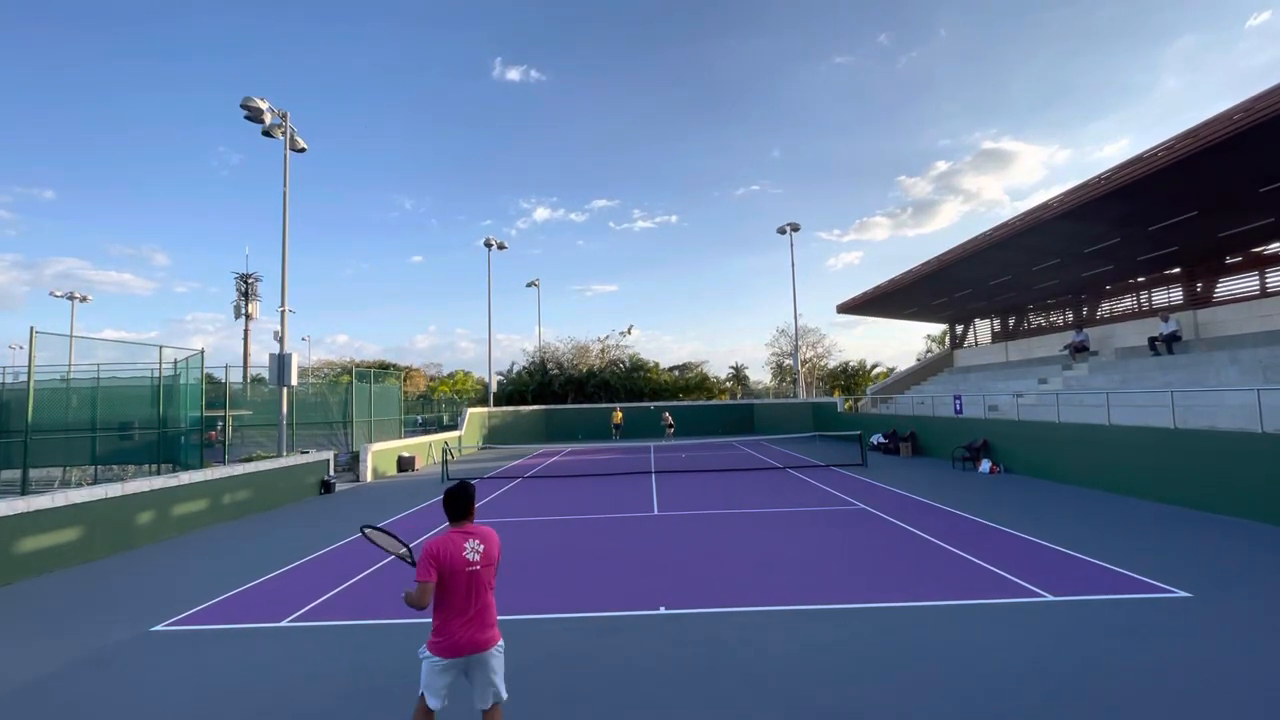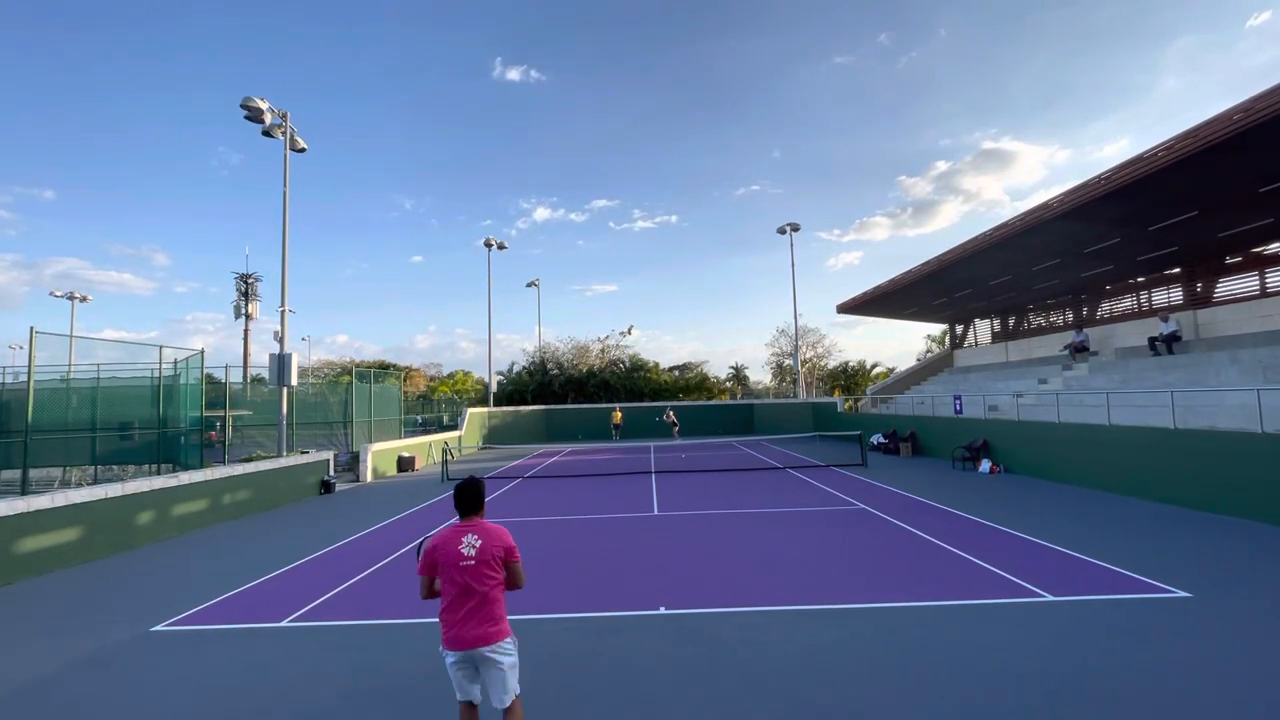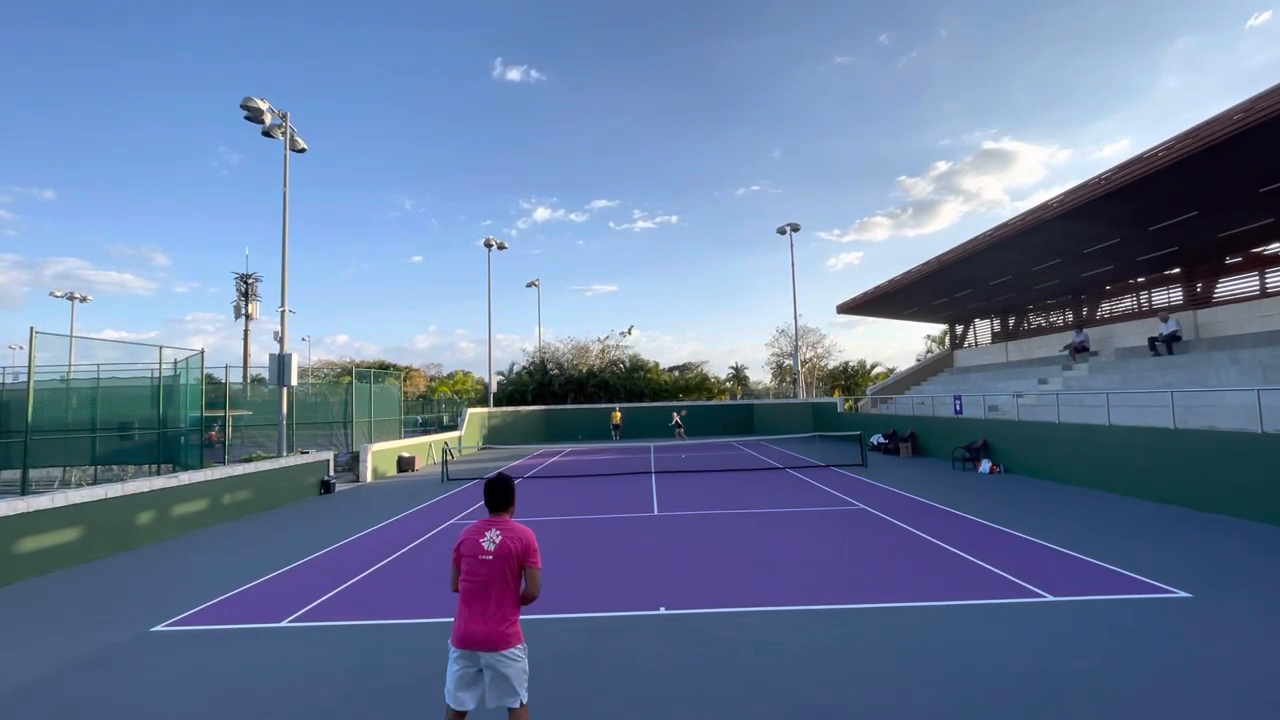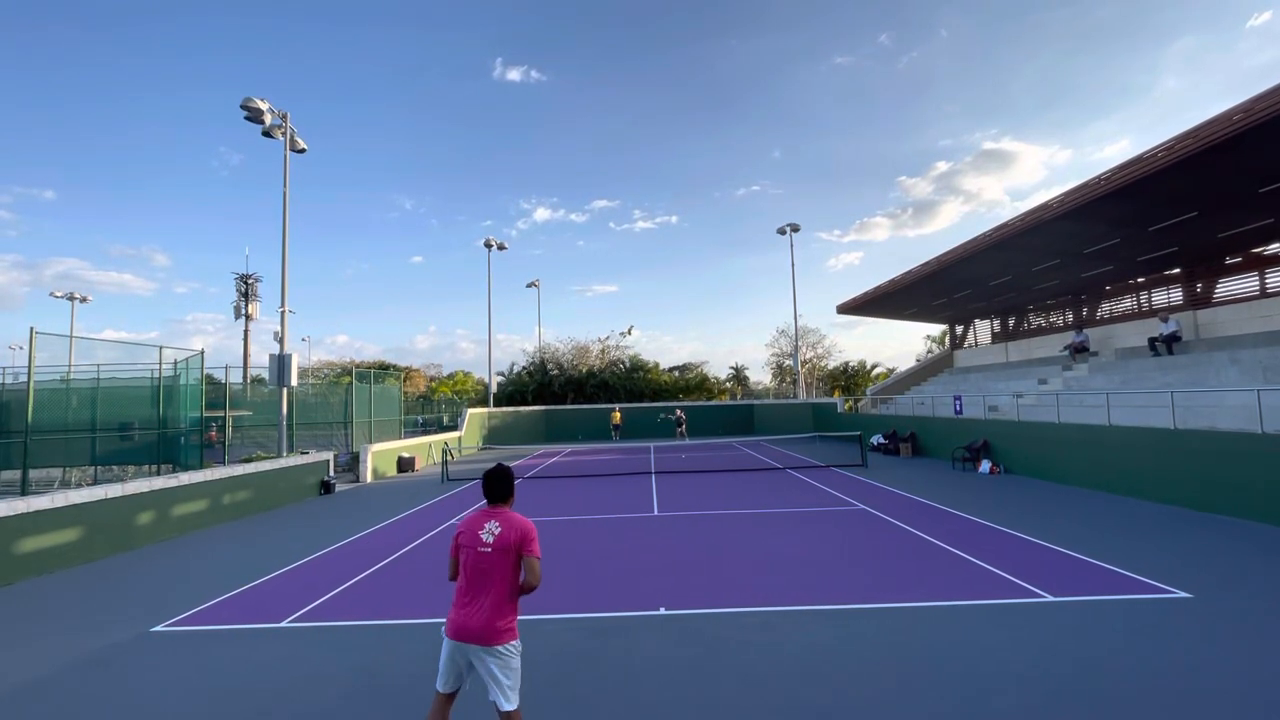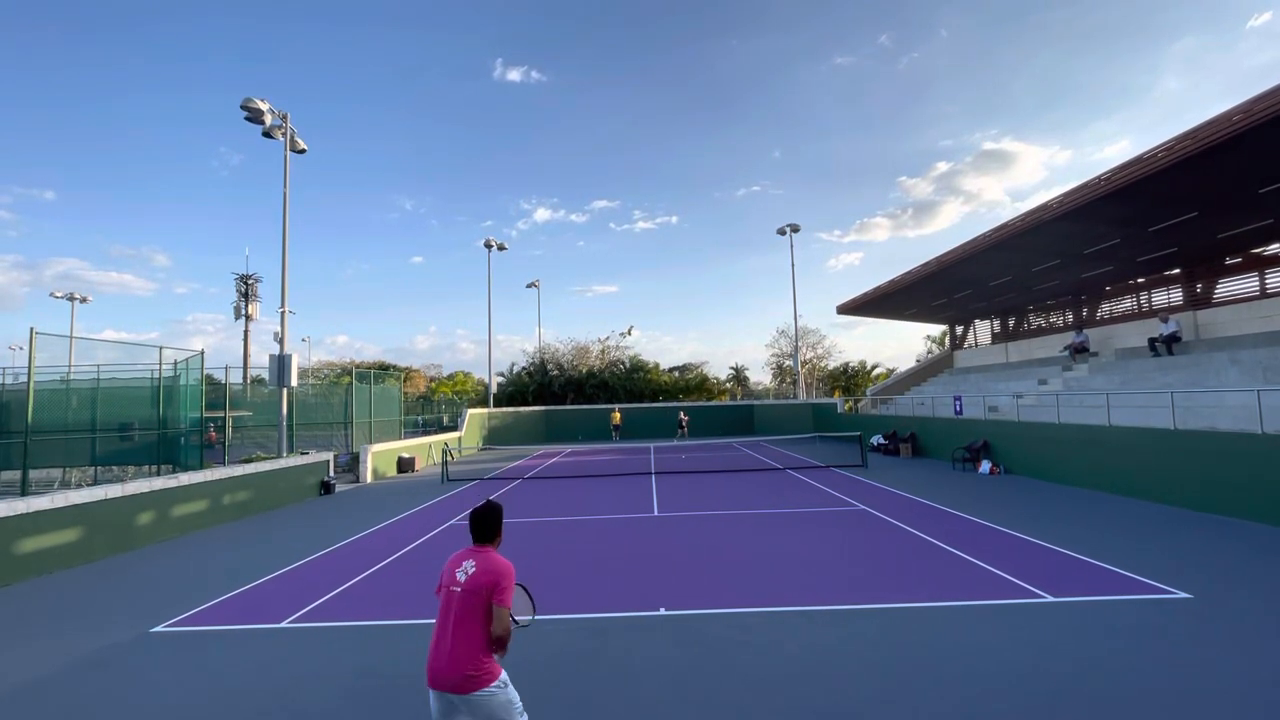
dt=0.3s
person 1, frame 1
left shoulder: (434, 547)
right shoulder: (491, 537)
left elbow: (422, 602)
left wrist: (408, 597)
left hip: (445, 646)
right hip: (487, 642)
person 1, frame 2
left shoulder: (436, 542)
right shoulder: (501, 536)
left elbow: (426, 592)
right elbow: (517, 582)
left hip: (456, 640)
right hip: (495, 637)
person 1, frame 3
left shoulder: (466, 535)
right shoulder: (524, 536)
left elbow: (455, 586)
right elbow: (534, 591)
left hip: (464, 639)
right hip: (503, 640)
person 1, frame 4
left shoulder: (465, 525)
right shoulder: (524, 527)
left elbow: (453, 574)
right elbow: (532, 581)
right wrist: (513, 590)
left hip: (458, 629)
right hip: (498, 634)
left knee: (443, 696)
person 1, frame 5
left shoulder: (453, 562)
right shoulder: (501, 568)
right elbow: (499, 629)
right wrist: (500, 648)
left hip: (437, 673)
right hip: (476, 678)
